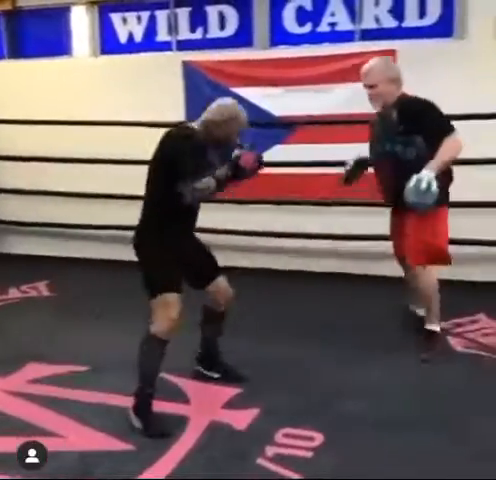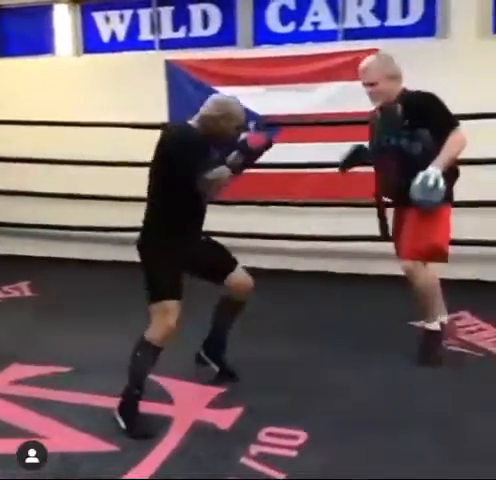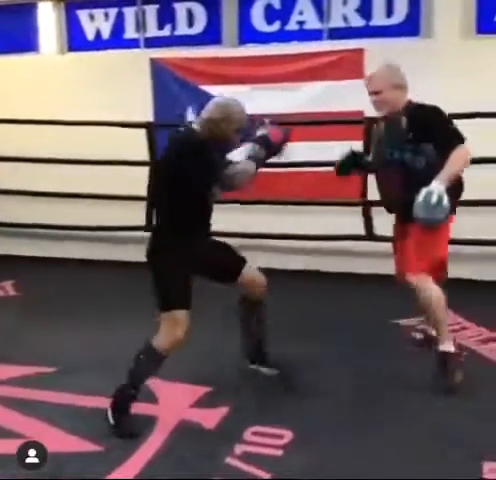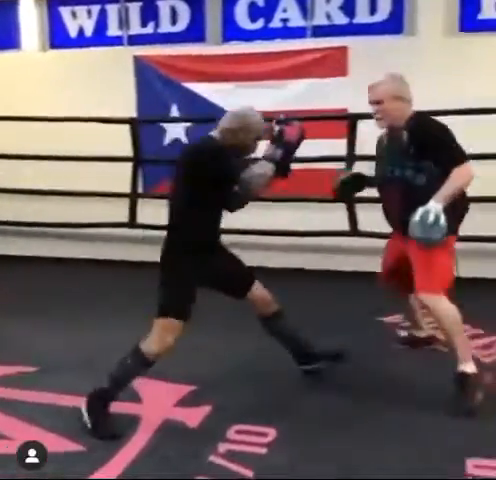
dt=0.1s
person 1, frame 1
left shoulder: (197, 144)
right shoulder: (181, 140)
right elbow: (190, 193)
left wrist: (231, 167)
right wrist: (232, 171)
left hip: (181, 236)
right hip: (156, 240)
left knee: (221, 296)
right knee: (168, 318)
left ankle: (207, 362)
right ankle: (142, 402)
person 1, frame 2
left shoulder: (198, 141)
right shoulder: (181, 138)
left elbow: (203, 185)
right elbow: (208, 186)
left wrist: (237, 153)
right wrist: (241, 155)
left hip: (189, 236)
right hip: (161, 243)
left knee: (242, 286)
right knee: (165, 325)
left ankle: (211, 350)
right ankle: (128, 403)
person 1, frame 3
left shoulder: (199, 146)
right shoulder: (188, 144)
left elbow: (212, 188)
right elbow: (235, 180)
left wrist: (252, 154)
right wrist: (262, 147)
left hip: (197, 238)
right hip: (172, 248)
left knee: (256, 284)
right knee: (175, 333)
left ankle: (256, 354)
right ankle: (121, 402)
person 1, frame 4
left shoulder: (215, 153)
right shoulder: (209, 151)
left elbow: (233, 202)
right elbow: (252, 185)
left wrist: (272, 166)
right wrist: (279, 146)
left hip: (208, 249)
right hip: (182, 256)
left knee: (264, 301)
right knee: (164, 340)
left ankle: (305, 357)
right ankle: (99, 400)
person 2, frame 1
left shoulder: (418, 108)
right shoulder: (379, 120)
left elbow: (453, 142)
left wrist: (430, 171)
right wrist: (364, 163)
right hip: (400, 201)
left knee: (419, 262)
right knee: (407, 260)
left ankle: (433, 328)
right ankle: (421, 309)
person 2, frame 2
left shoulder: (422, 102)
right shoulder: (377, 116)
left elbow: (457, 138)
left wrist: (436, 167)
right wrist: (361, 156)
right hip: (403, 199)
left knee: (413, 262)
right knee: (410, 261)
left ankle: (433, 325)
right ankle: (439, 317)
person 2, frame 3
left shoulder: (426, 115)
right shoulder: (381, 127)
left elbow: (462, 152)
left wrist: (440, 182)
right wrist: (361, 163)
left hip: (429, 211)
right hip: (404, 212)
left knee: (418, 276)
right knee: (408, 274)
left ankle: (449, 350)
right ankle: (432, 329)
person 2, frame 4
left shoulder: (429, 130)
right shoulder: (385, 140)
left elbow: (464, 170)
left wrist: (438, 202)
right wrist: (363, 181)
left hip: (431, 229)
right hip: (405, 228)
left knee: (431, 296)
right knee: (395, 277)
left ankle: (468, 372)
